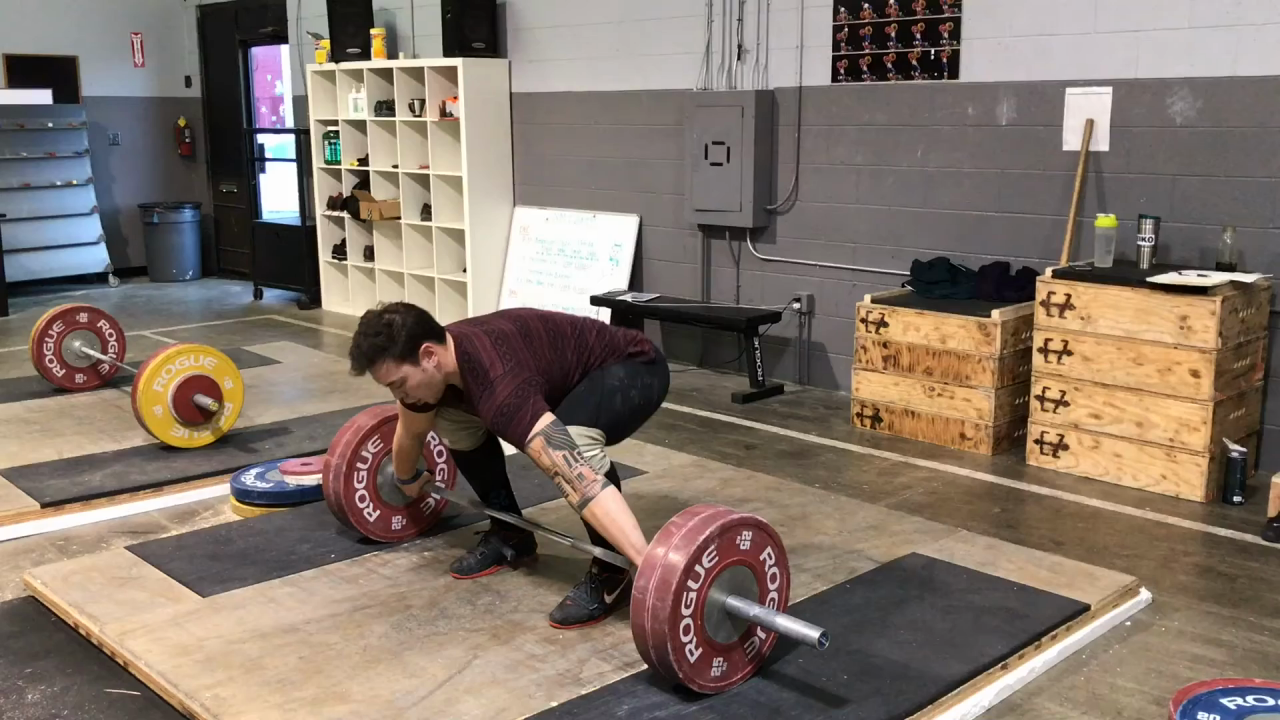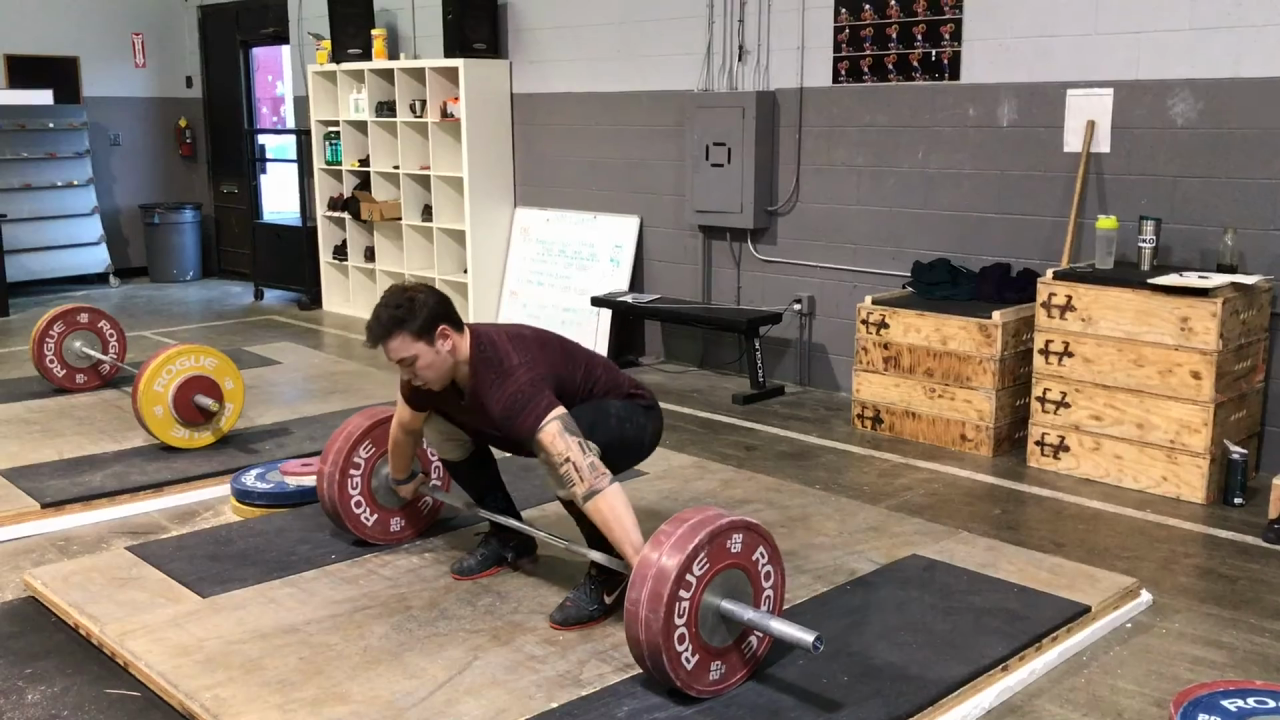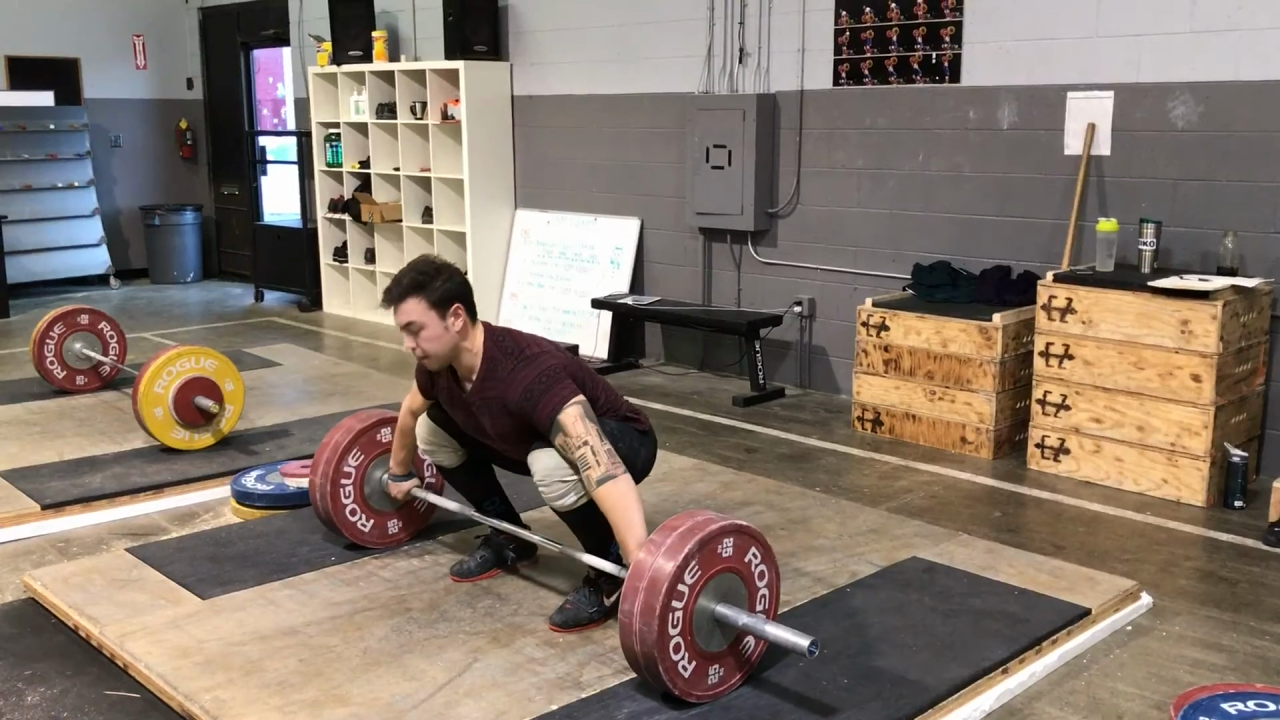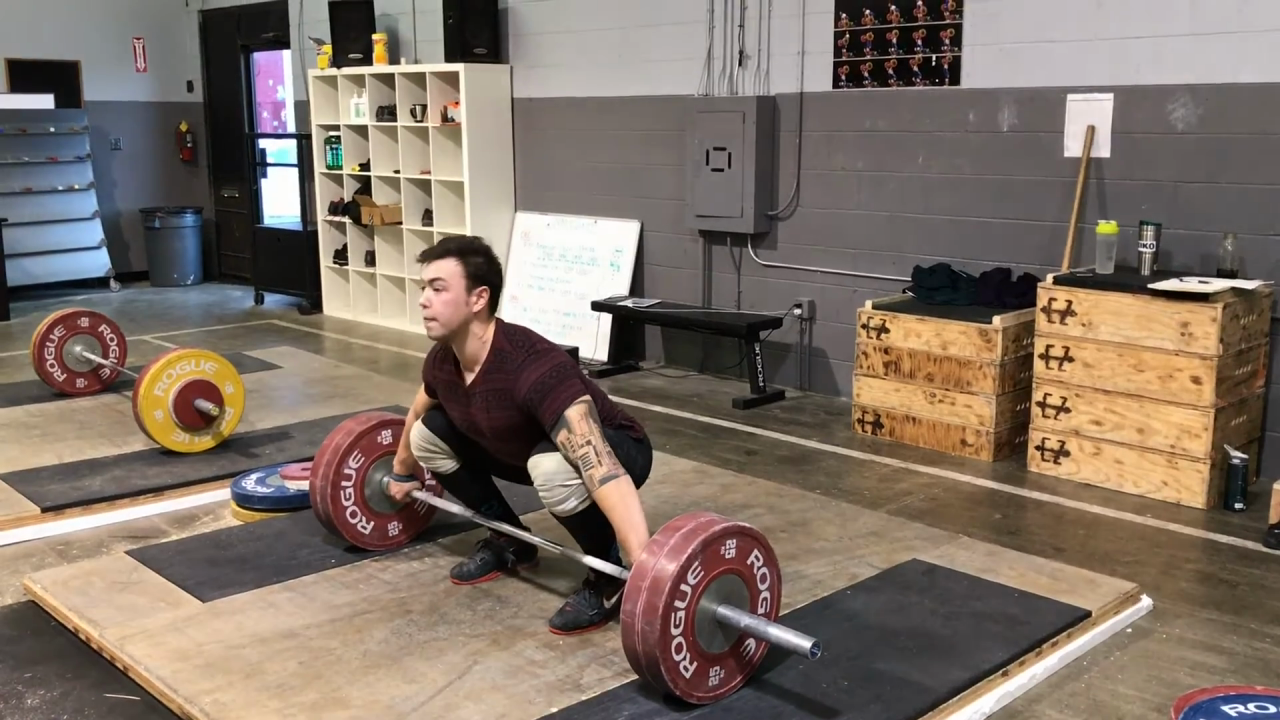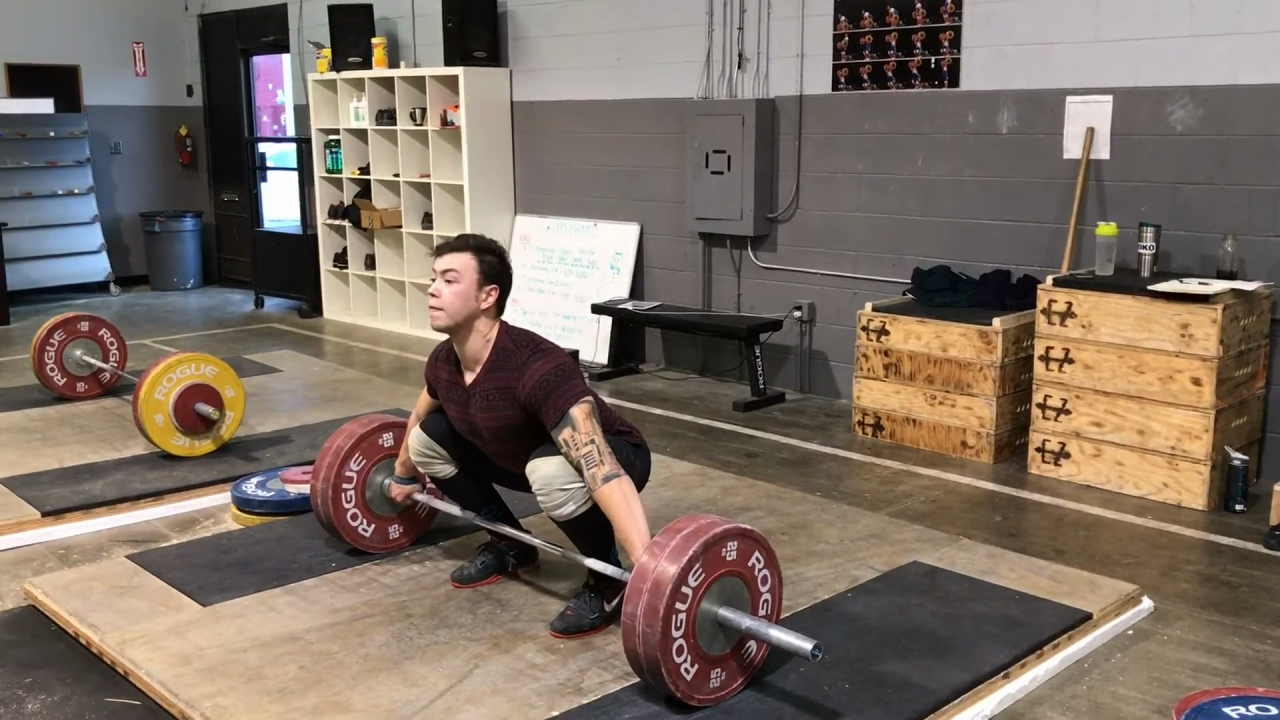
dt=0.4s
person 1, frame 1
left shoulder: (497, 383)
right shoulder: (432, 363)
left elbow: (578, 479)
right elbow: (410, 433)
right wrist: (407, 480)
left hip: (630, 370)
left knee: (573, 441)
right knee: (451, 419)
left ankle: (612, 572)
right ankle: (509, 534)
person 1, frame 2
left shoulder: (509, 378)
right shoulder: (431, 367)
left elbow: (585, 475)
right elbow: (405, 428)
right wrist: (402, 479)
left hip: (627, 417)
left knee: (562, 459)
right knee: (438, 428)
left ankle: (611, 572)
right ankle: (509, 537)
person 1, frame 3
left shoulder: (526, 372)
right shoulder: (438, 366)
left elbow: (600, 467)
right elbow: (411, 412)
right wrist: (399, 472)
left hip: (623, 442)
left knee: (553, 464)
right knee: (433, 429)
left ankle: (610, 573)
right ankle: (508, 538)
person 1, frame 4
left shoulder: (534, 367)
right shoulder: (442, 362)
left elbow: (600, 470)
right elbow: (417, 415)
right wrist: (401, 473)
left hip: (617, 449)
left knee: (553, 468)
right knee: (428, 434)
left ankle: (609, 577)
right ankle: (509, 542)
person 1, frame 5
left shoulder: (538, 367)
right shoulder: (443, 362)
left elbow: (601, 470)
right elbow: (419, 418)
right wrist: (403, 475)
left hip: (615, 456)
left knee: (552, 473)
right knee: (428, 438)
left ankle: (609, 582)
right ankle: (509, 544)
